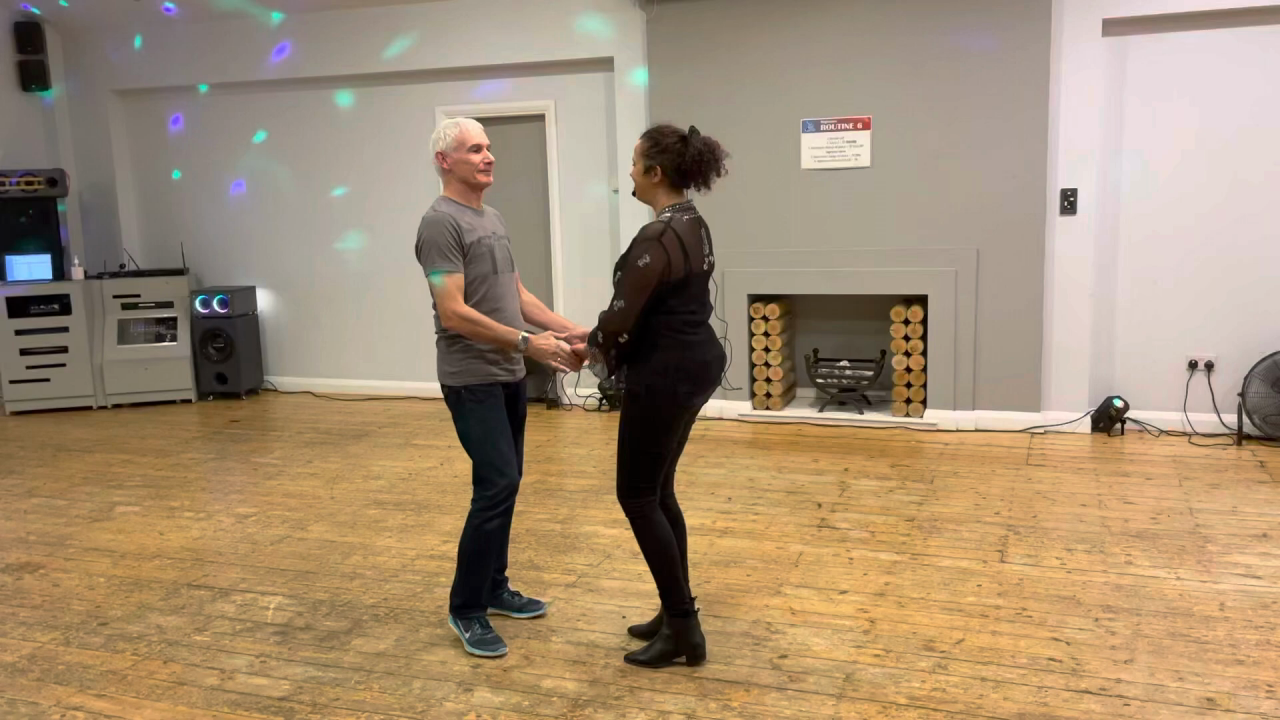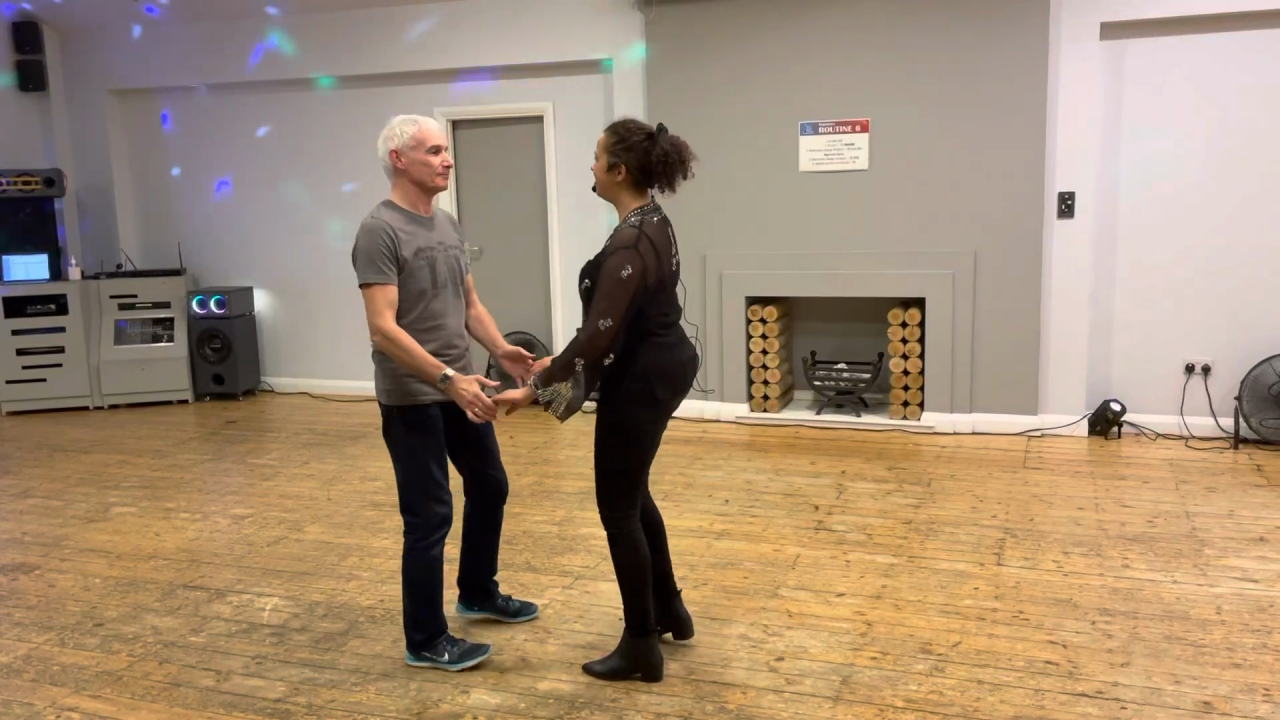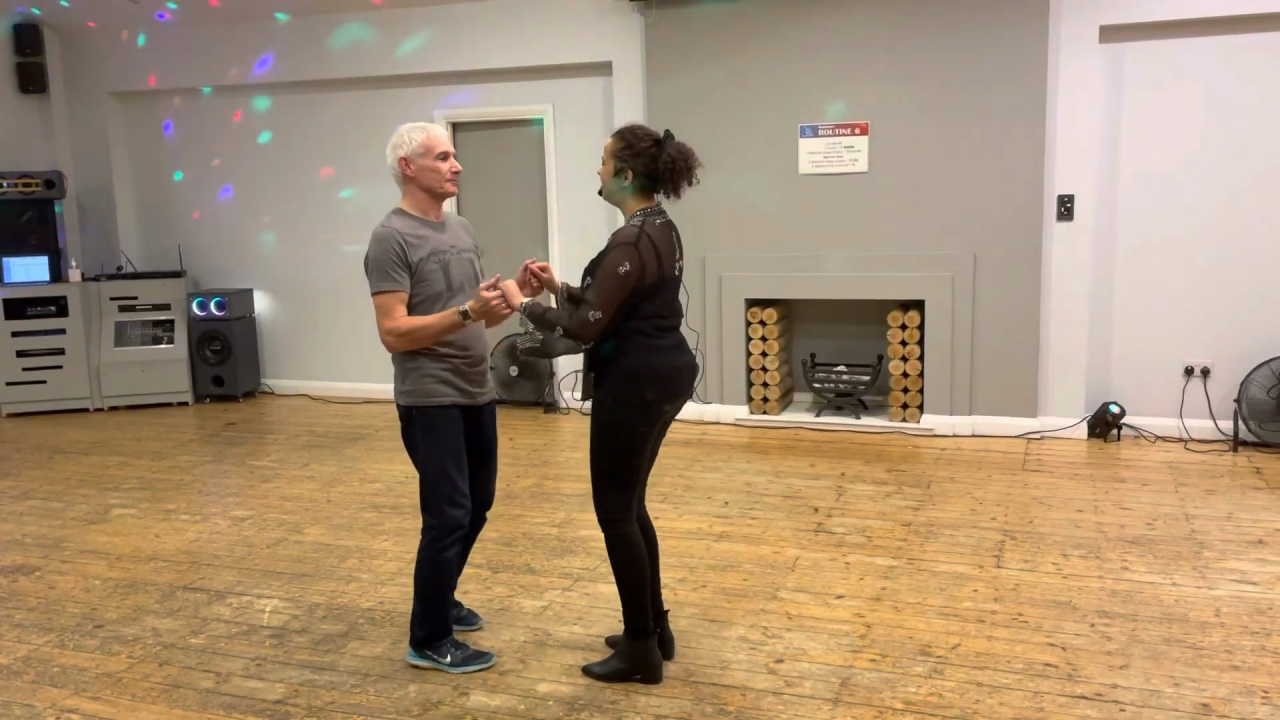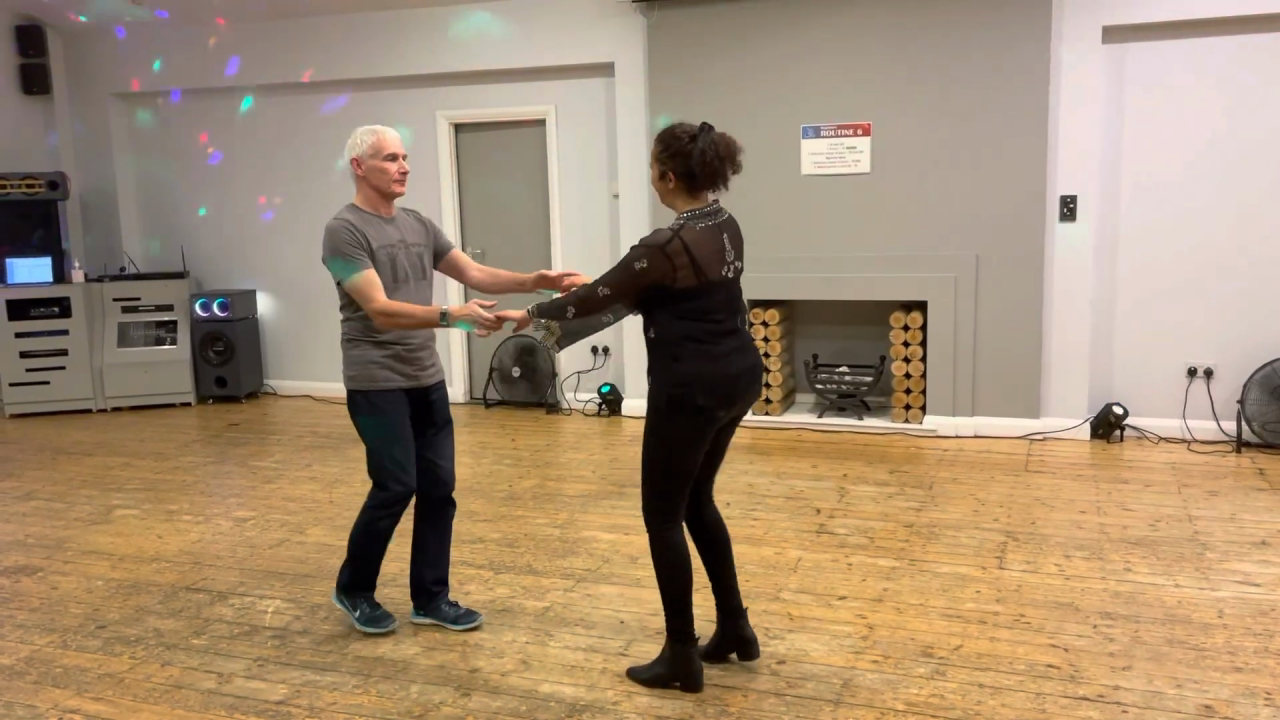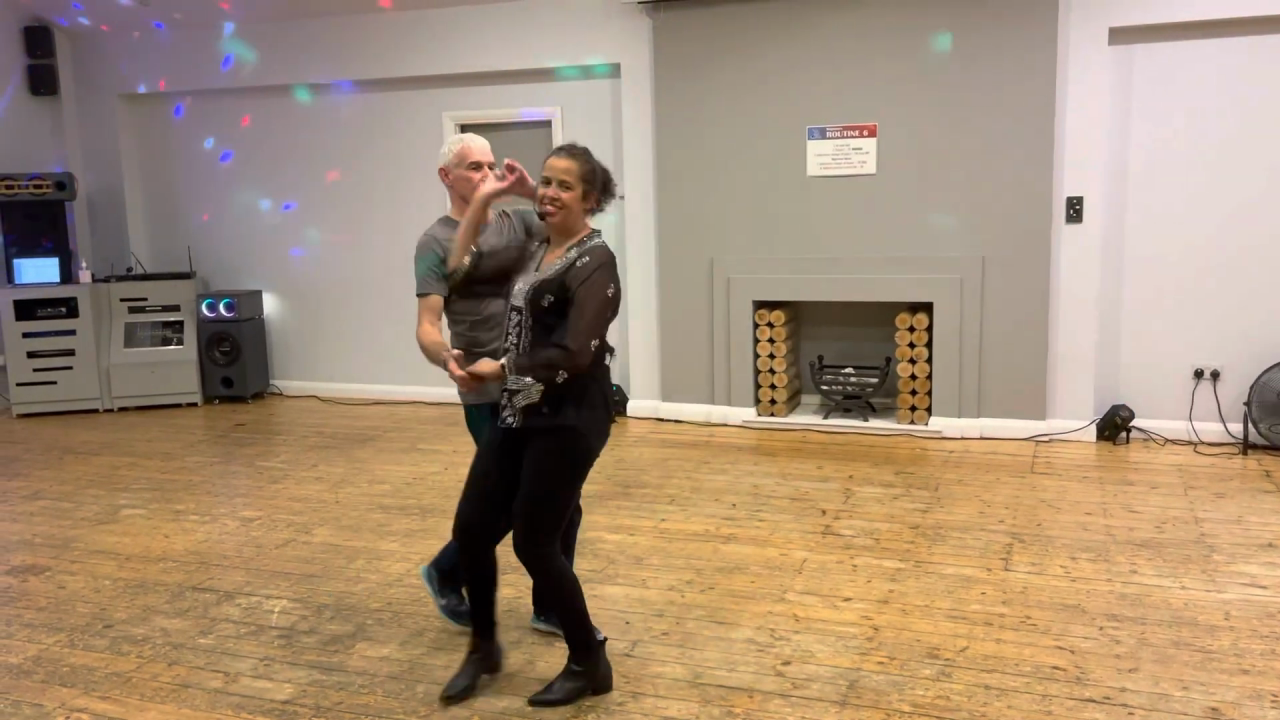
dt=1s
person 1, frame 1
left shoulder: (657, 236)
right shoulder: (692, 224)
left elbow: (622, 317)
left wrist: (588, 344)
right wrist: (600, 339)
left hip: (667, 375)
right hip: (696, 363)
left knee: (637, 496)
right knee: (656, 490)
left ankle: (682, 628)
right ankle: (677, 614)
person 1, frame 2
left shoulder: (628, 243)
right shoulder: (654, 223)
left elbow: (599, 336)
left wrist: (536, 389)
right wrist: (559, 363)
left hip: (640, 382)
right hip: (665, 366)
left knee: (617, 509)
right knee: (633, 494)
left ankle: (641, 647)
right ankle: (670, 609)
person 1, frame 3
left shoulder: (632, 239)
right shoulder: (661, 228)
left elbow: (589, 326)
left wrist: (525, 304)
right wrist: (560, 287)
left hip: (634, 384)
right hip: (663, 374)
left knee: (615, 511)
right knee: (628, 504)
left ankle: (640, 650)
right ankle: (654, 627)
person 1, frame 4
left shoulder: (670, 243)
right shoulder: (726, 226)
left elbow: (602, 299)
left wrist: (528, 315)
right wrist: (591, 280)
left hip: (691, 386)
right hip: (737, 374)
left knee: (663, 513)
right knee: (694, 497)
left ankle: (682, 656)
right ankle: (734, 628)
person 1, frame 5
left shoulder: (596, 262)
right shoulder: (531, 249)
left elbow: (574, 353)
right elbow: (458, 275)
left wrist: (499, 368)
right wrist: (482, 205)
left hip: (569, 419)
right hip: (516, 415)
left knee: (533, 542)
right knee: (471, 533)
left ankle: (588, 663)
right ankle: (483, 648)
person 2, frame 1
left shoulder: (492, 218)
right shoulder: (441, 222)
right elbow: (453, 313)
left wrist: (566, 328)
right wrist: (527, 343)
left hip: (508, 372)
right hip: (472, 378)
left knee: (505, 481)
right knee: (497, 484)
left ankle: (493, 587)
right ankle: (467, 609)
person 2, frame 2
left shoulder: (448, 225)
right shoulder: (380, 231)
left elbow: (470, 304)
right elbow: (382, 328)
left wrist: (501, 349)
right wrist: (448, 378)
left hip: (457, 388)
right hip: (411, 397)
left knee: (490, 486)
right knee: (429, 515)
left ankle: (481, 593)
right ankle: (426, 641)
person 2, frame 3
left shoulder: (461, 230)
right shoulder: (392, 239)
right elbow: (394, 334)
left wrist: (515, 292)
right wrist: (466, 310)
left hip: (477, 393)
right hip: (429, 399)
left knee: (476, 506)
right knee: (449, 514)
left ankle: (436, 597)
right ankle: (429, 640)
person 2, frame 4
left shoulder: (418, 224)
right shoulder: (344, 230)
left elbow: (473, 273)
right elbow: (379, 308)
left wrist: (532, 281)
right wrist: (451, 316)
left hip: (426, 377)
right hip: (375, 383)
left knee: (438, 487)
right knee: (394, 488)
left ankle: (430, 597)
right ankle: (354, 589)
person 2, frame 5
left shoulder: (515, 221)
right shoulder: (437, 245)
right elbow: (428, 323)
left wrist: (531, 191)
right wrist: (442, 357)
right hip: (489, 394)
left ankle: (551, 606)
right ankle: (446, 573)
